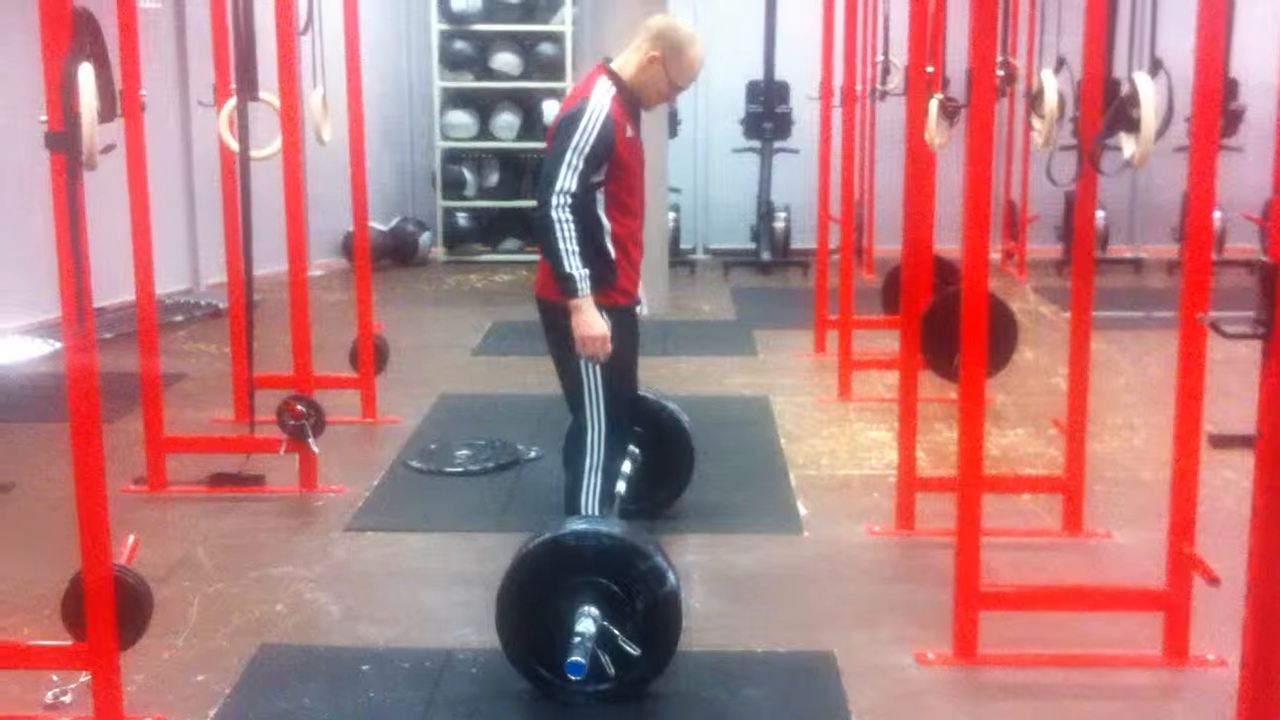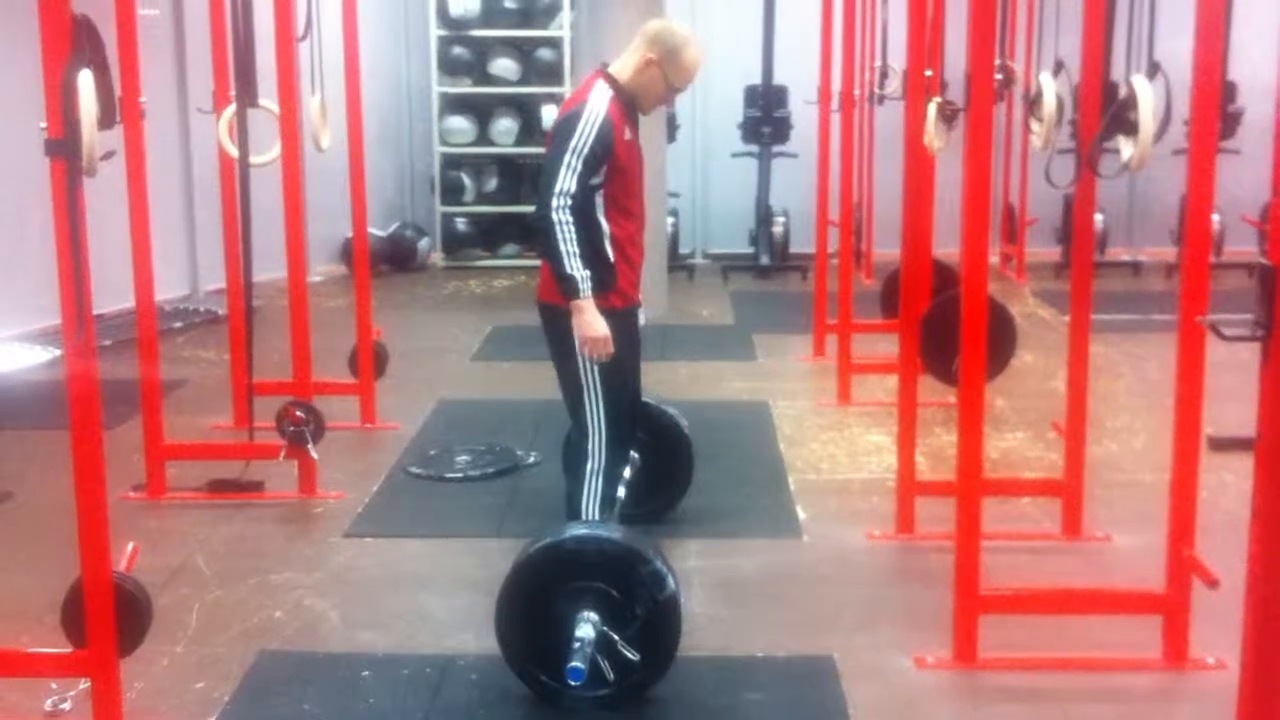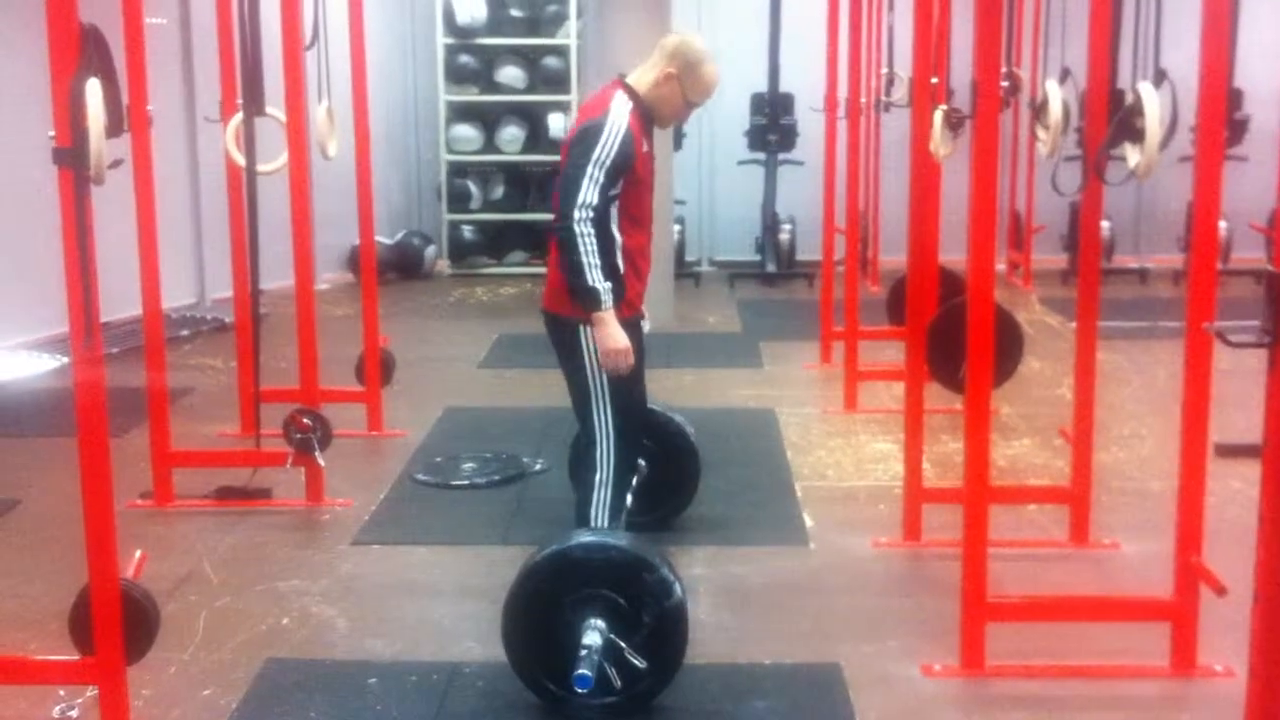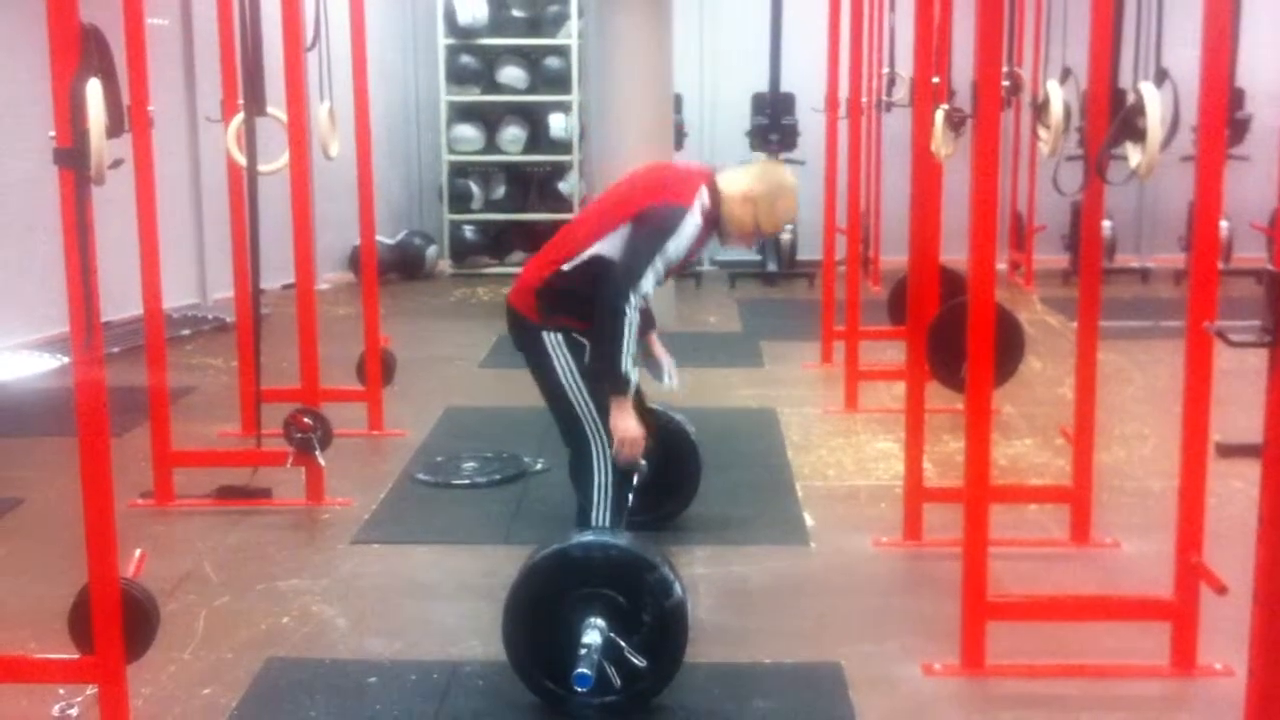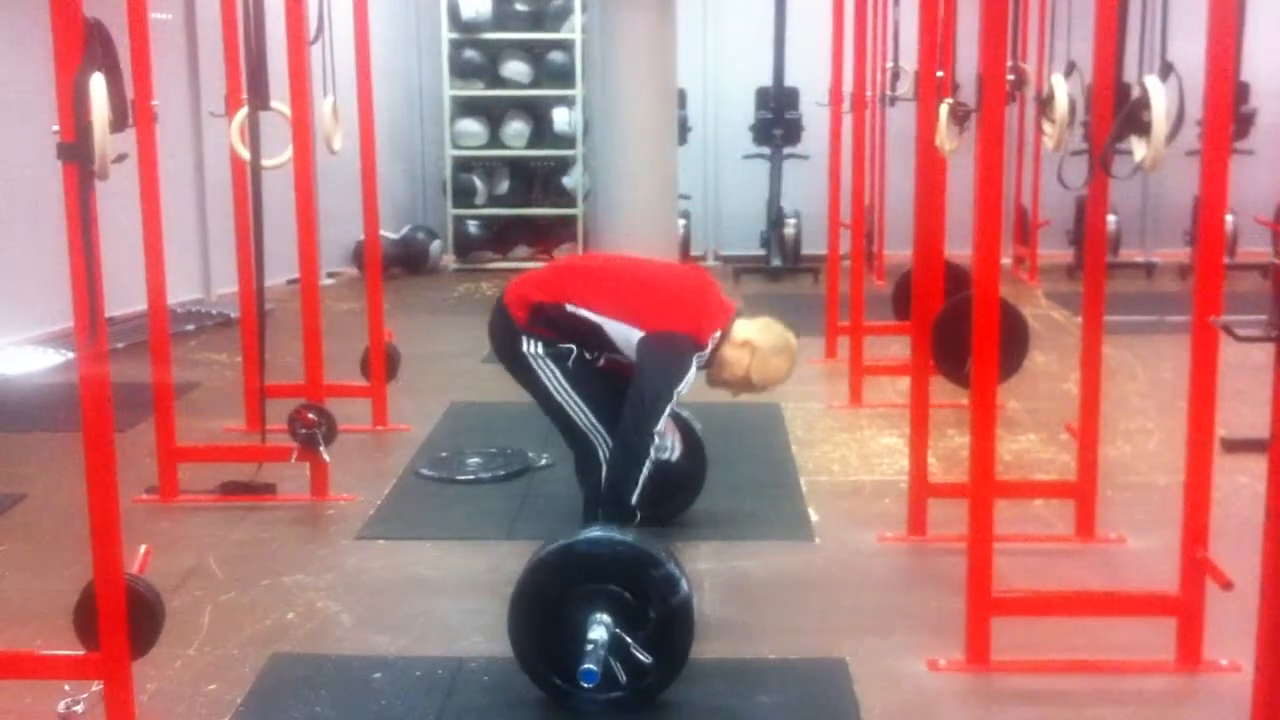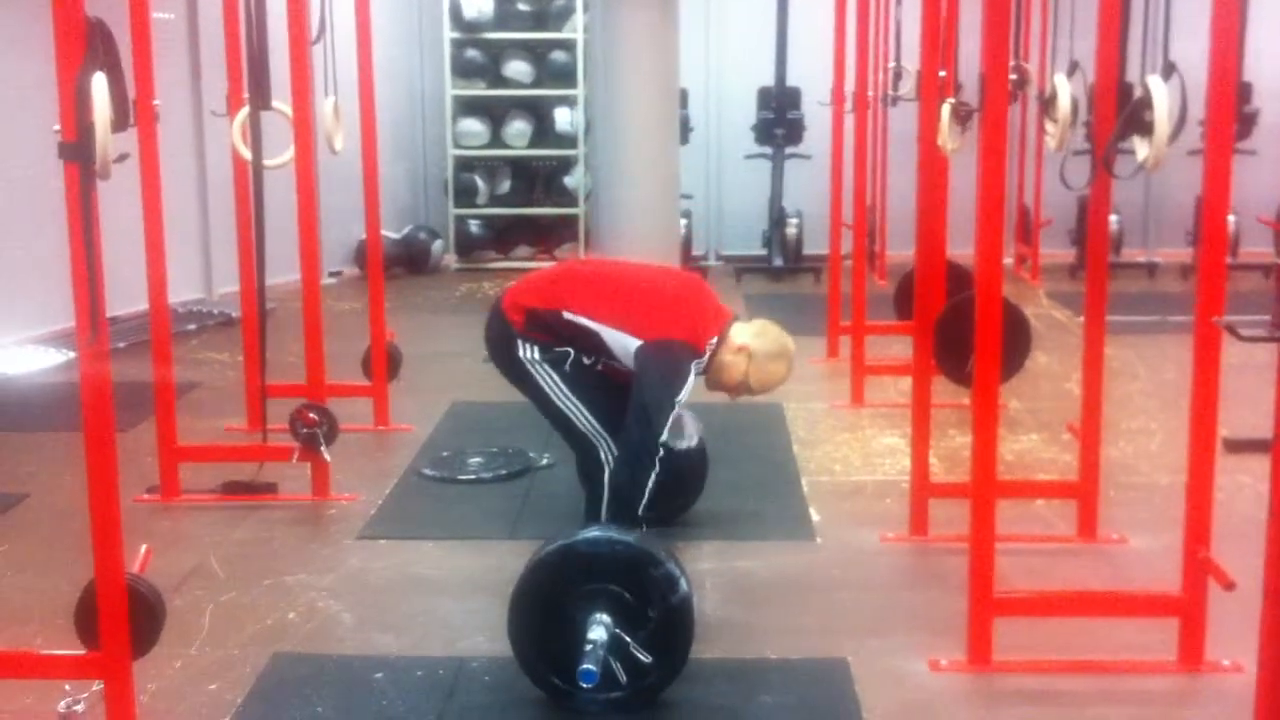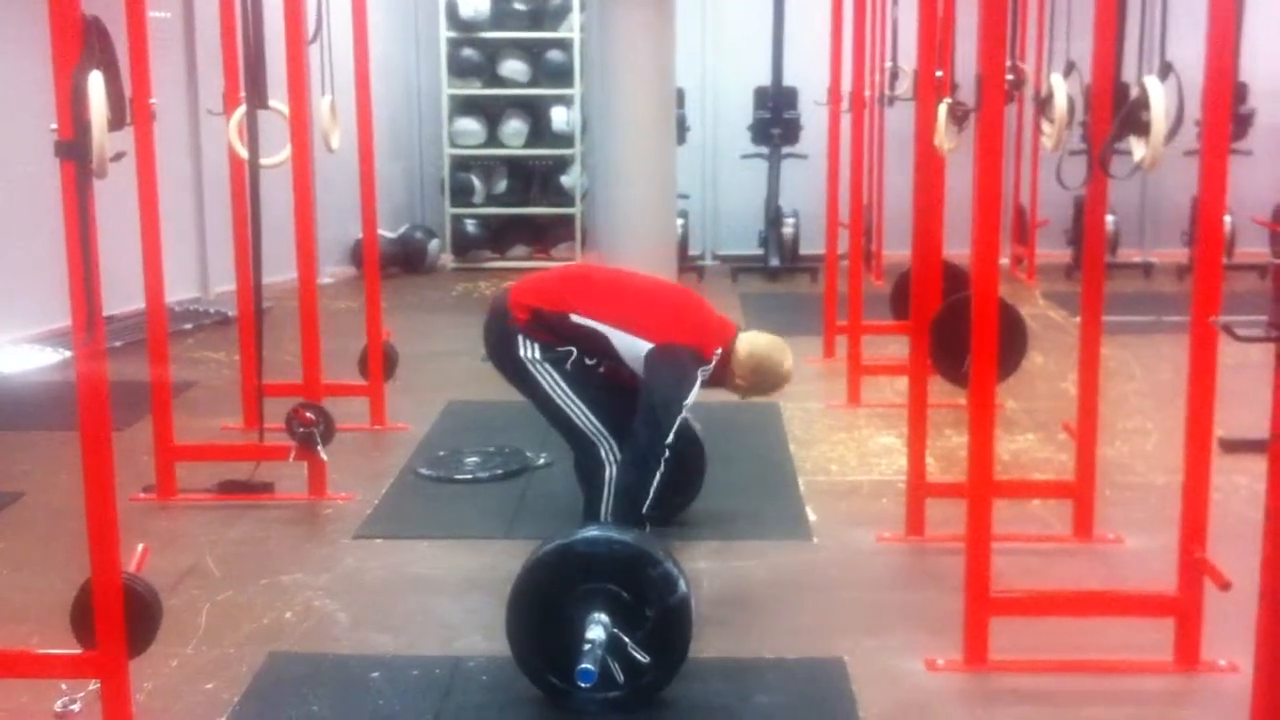
dt=0.5s
person 1, frame 1
left shoulder: (619, 105)
right shoulder: (594, 111)
right elbow: (554, 208)
right wrist: (581, 305)
left hip: (612, 295)
right hip: (585, 306)
left knee: (617, 417)
right knee: (597, 427)
left ankle: (601, 522)
person 1, frame 2
left shoulder: (619, 110)
right shoulder: (591, 114)
right elbow: (554, 211)
right wrist: (582, 305)
left hip: (614, 300)
right hip: (587, 308)
left knee: (621, 422)
right knee: (600, 433)
left ankle: (602, 528)
person 1, frame 3
left shoulder: (628, 117)
right shoulder: (612, 124)
right elbow: (576, 223)
right wrist: (603, 318)
left hip: (612, 307)
right hip: (588, 313)
left knee: (626, 427)
right knee: (607, 438)
left ankle: (610, 534)
person 1, frame 4
left shoulder: (688, 192)
right shoulder: (685, 212)
right elbow: (622, 296)
left wrist: (649, 335)
right wrist: (620, 404)
left hip: (568, 307)
right hip: (545, 315)
left knee: (628, 441)
right knee: (603, 447)
person 1, frame 5
left shoulder: (710, 308)
right shoulder: (682, 347)
right elbow: (637, 438)
left wrist: (659, 414)
left hip: (551, 309)
right hip: (527, 324)
left knee: (622, 418)
right knee: (604, 446)
person 1, frame 6
left shoulder: (704, 313)
right shoulder: (678, 355)
right elbow: (639, 449)
left wrist: (665, 411)
left hip: (548, 312)
right hip: (522, 328)
left knee: (624, 422)
right knee: (607, 449)
person 1, frame 7
left shoulder: (706, 333)
right shoulder: (683, 362)
right elbow: (646, 451)
left hip: (542, 311)
right hip: (521, 329)
left knee: (627, 424)
right knee: (608, 451)
